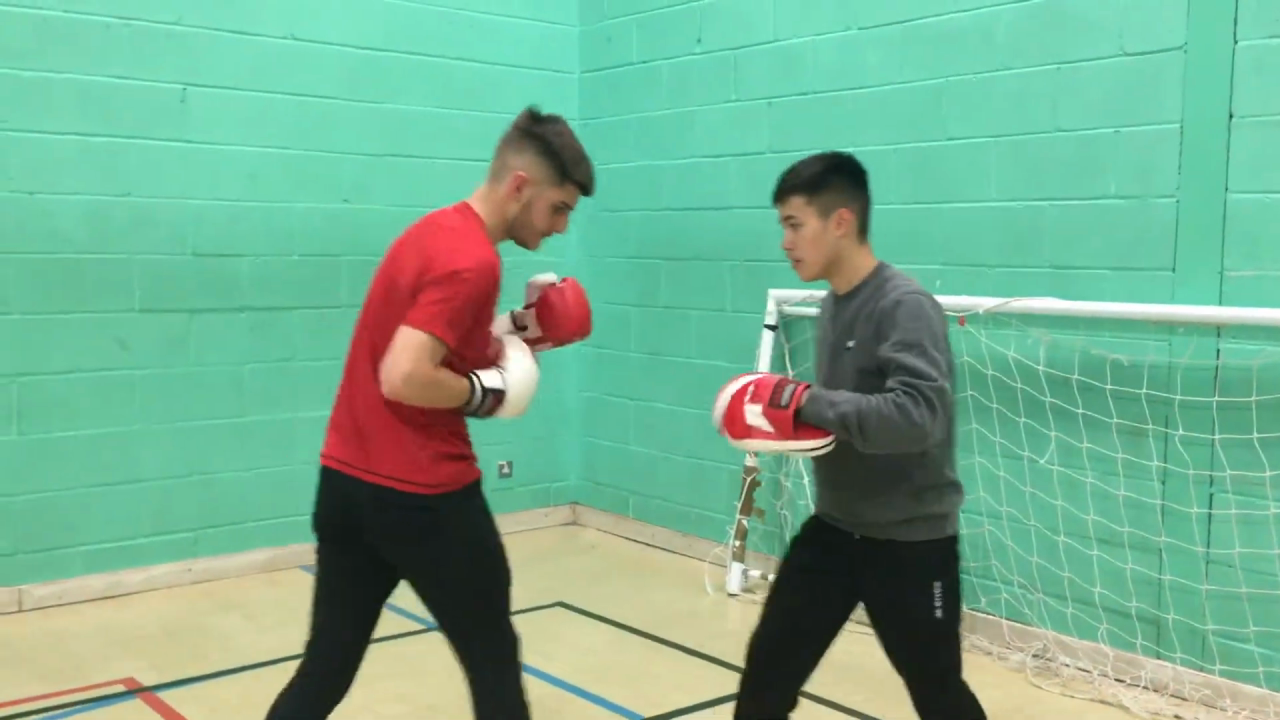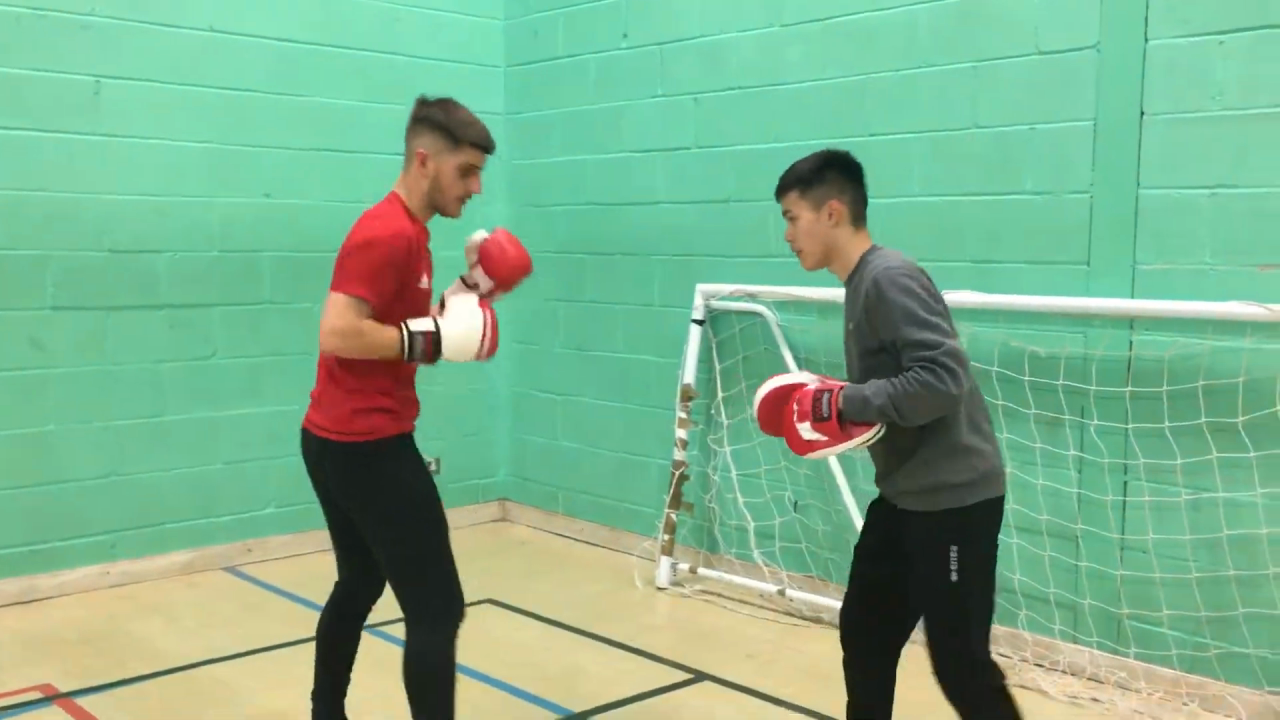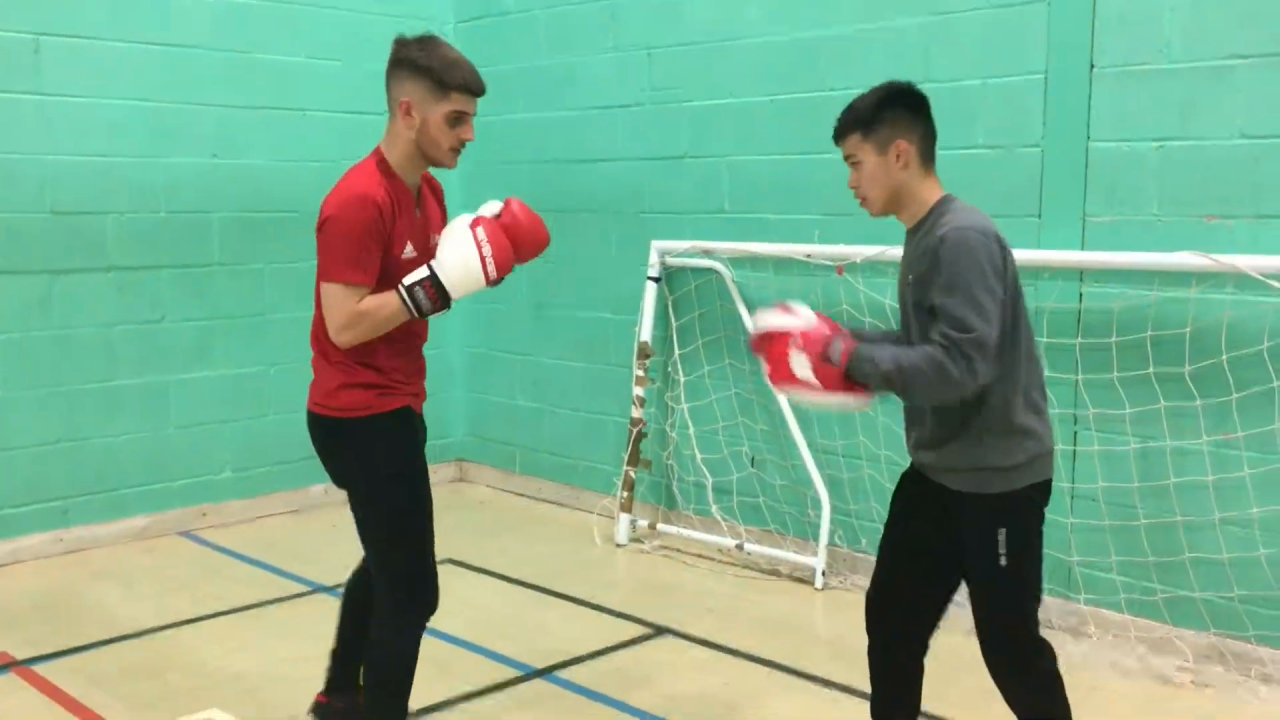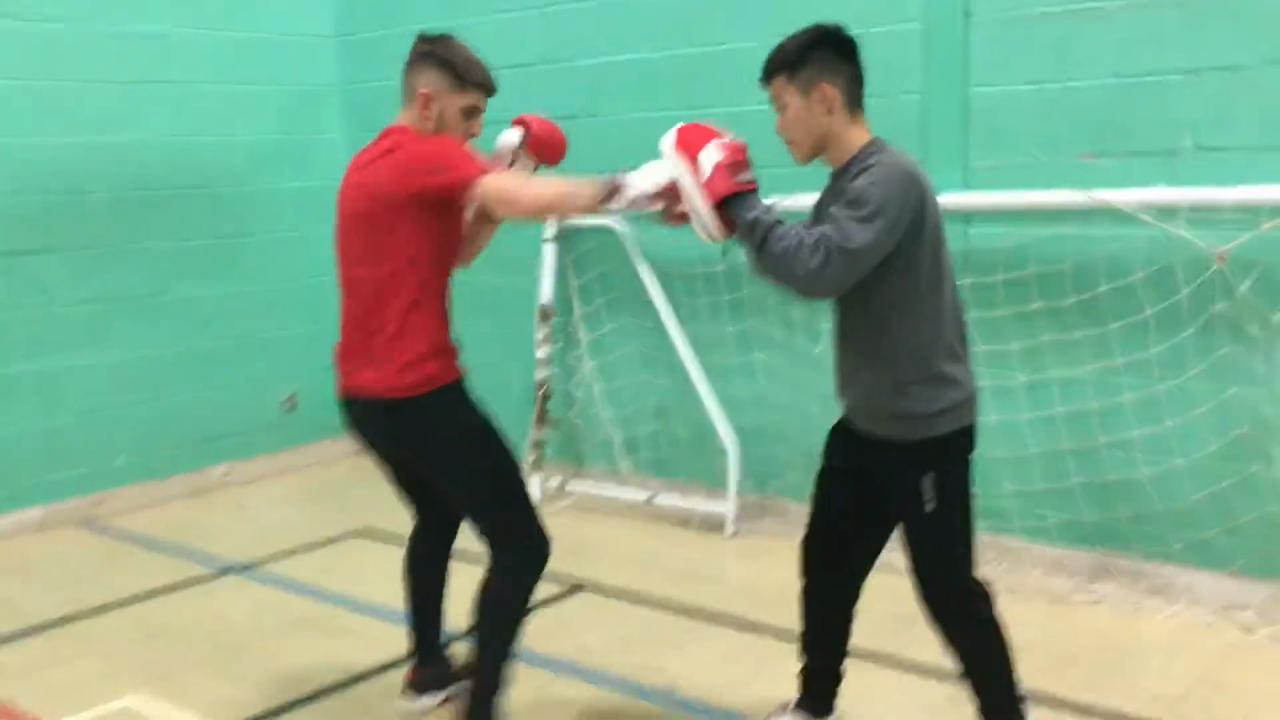
dt=0.7s
person 1, frame 1
left shoulder: (432, 231)
right shoulder: (472, 263)
right elbow: (404, 379)
left wrist: (517, 334)
right wrist: (486, 390)
left hip: (345, 480)
right hip: (427, 493)
left knee: (327, 664)
right knee: (491, 657)
person 1, frame 2
left shoulder: (395, 229)
right shoulder: (392, 234)
right elbow: (337, 336)
left wrist: (469, 292)
right wrist: (432, 339)
left hip: (331, 440)
right hip: (368, 445)
left knee: (358, 584)
right knee: (436, 608)
person 1, frame 3
left shoulder: (425, 191)
right shoulder: (360, 200)
right elbow: (345, 325)
left wrist: (481, 252)
right wrist: (441, 282)
left hip: (383, 412)
right hip: (364, 419)
left knee: (386, 564)
right knee: (410, 589)
person 1, frame 4
left shoulder: (373, 165)
right shoulder: (424, 159)
right elbow: (525, 198)
left wrist: (505, 168)
right wrist: (624, 187)
left hip: (364, 395)
right hip: (418, 394)
left knee: (438, 519)
right knee: (520, 545)
person 2, frame 1
left shoulder: (906, 306)
right shoulder: (832, 307)
left elbow: (917, 417)
left wrist: (810, 404)
right wrist: (790, 410)
left hip: (912, 539)
right hip: (835, 528)
right knee: (770, 664)
person 2, frame 2
left shoulder: (891, 280)
right shoulder: (861, 285)
left elbow: (943, 381)
left wrist: (845, 403)
right wrist: (823, 405)
left hip: (955, 499)
right hip: (903, 497)
left knee: (959, 659)
right knee: (864, 632)
person 2, frame 3
left shoulder: (962, 239)
right shoulder: (923, 237)
left elbow: (961, 365)
left wrist: (851, 360)
right wrist: (857, 346)
left hip: (999, 479)
right hip: (938, 473)
left knee: (1010, 646)
right knee: (893, 616)
person 2, frame 4
left shoulder: (890, 178)
right shoulder: (848, 181)
left elbow: (819, 268)
right elbow: (813, 260)
left wrist: (740, 201)
right wrist: (733, 214)
left hip: (924, 425)
right hip: (867, 421)
left knee: (948, 589)
right knee: (826, 565)
